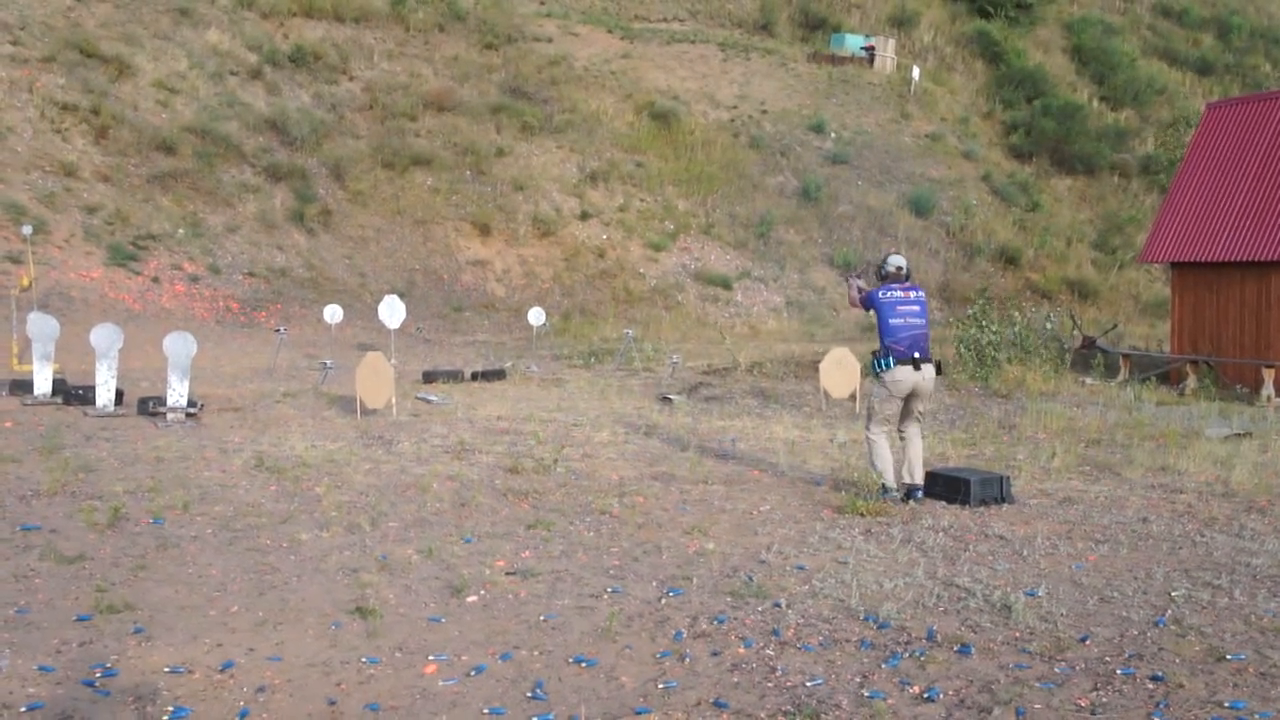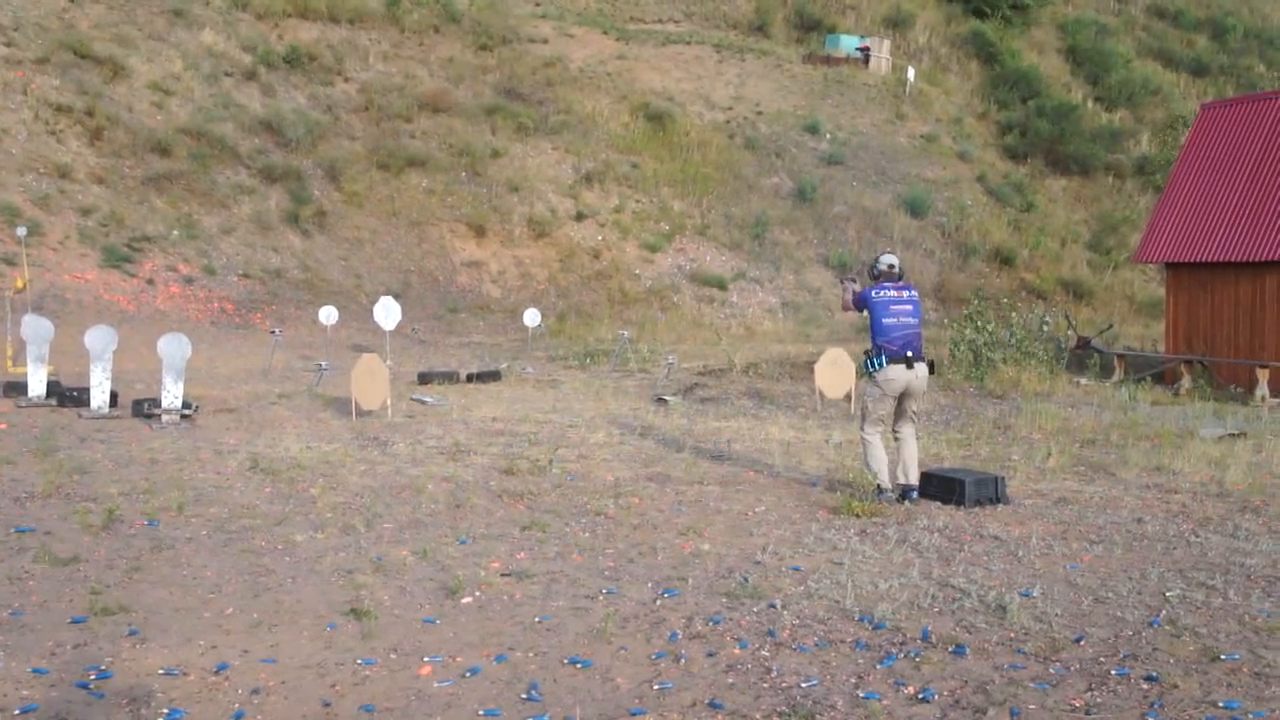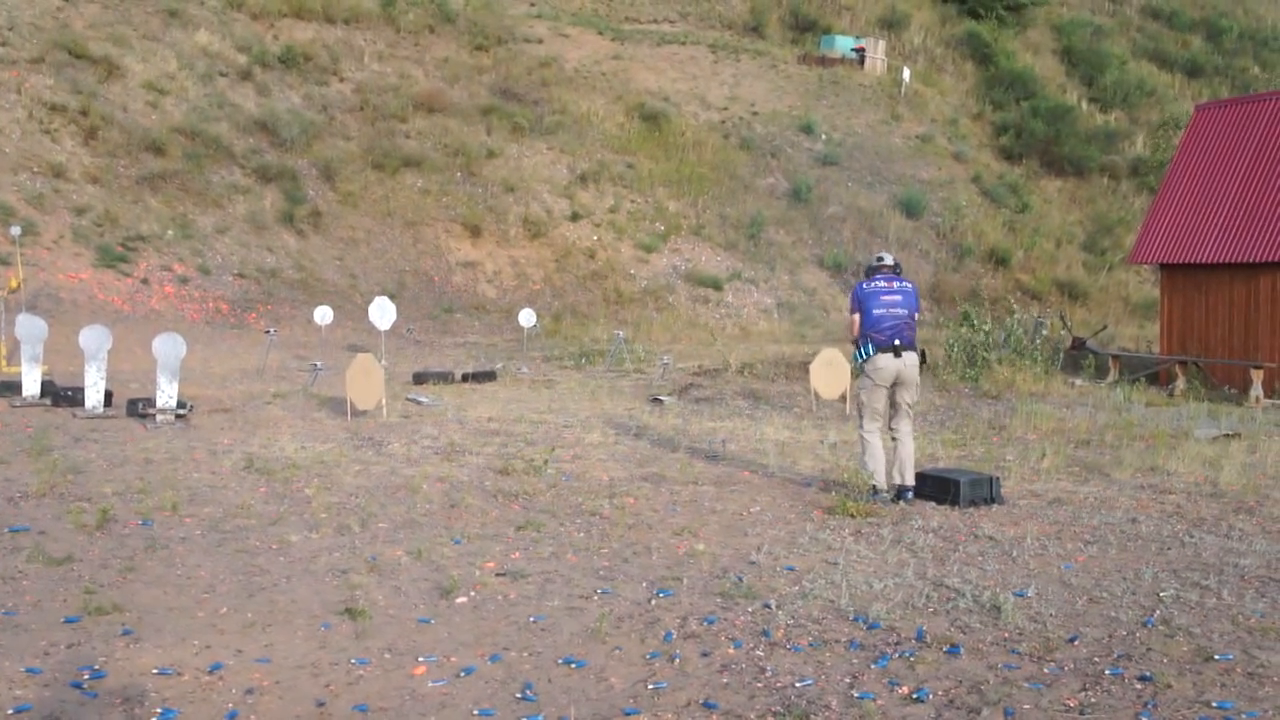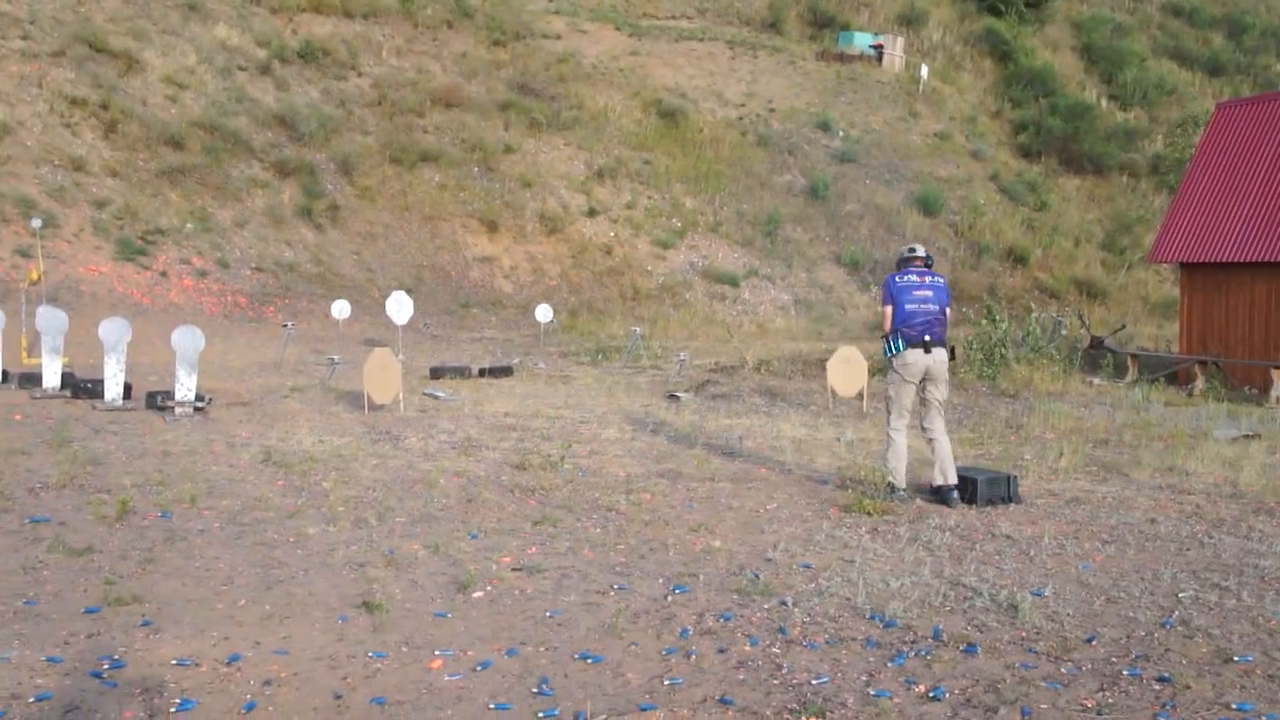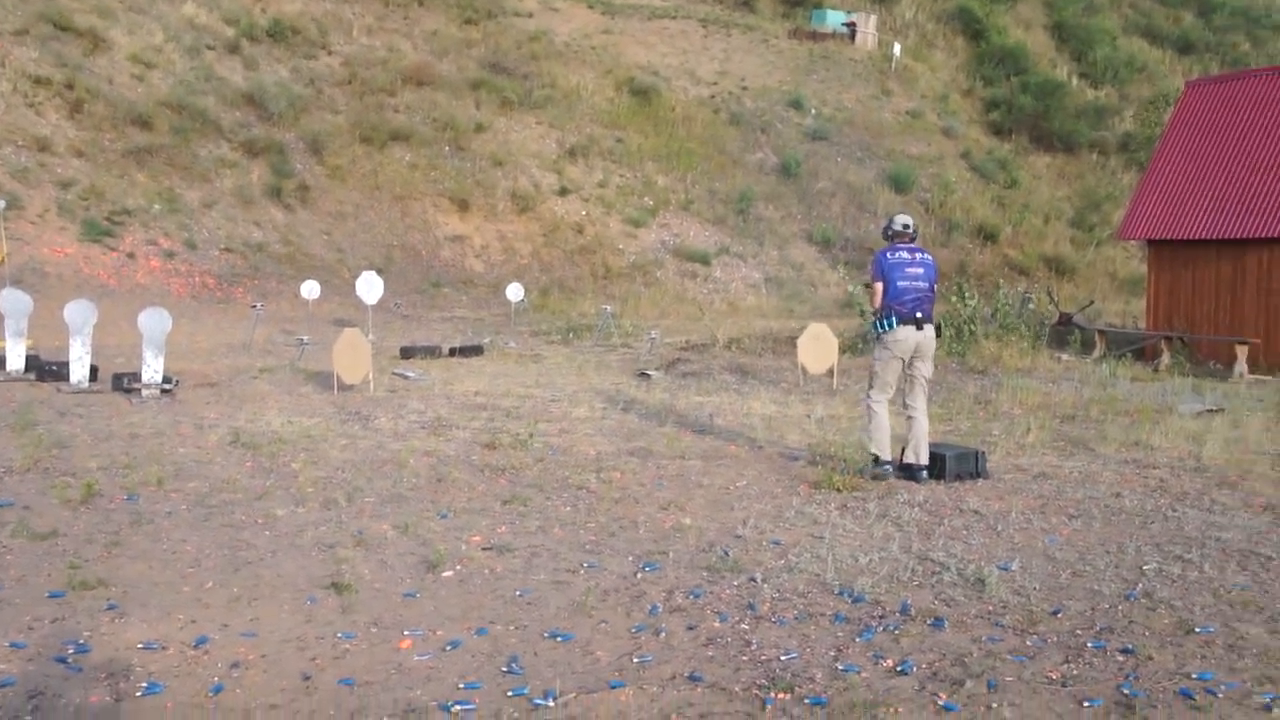
dt=0.4s
person 1, frame 1
left shoulder: (878, 295)
right shoulder: (920, 293)
left elbow: (855, 301)
left wrist: (853, 286)
left hip: (895, 372)
right hip: (925, 371)
left knee: (877, 431)
right knee: (912, 430)
left ankle: (889, 487)
right ankle: (914, 486)
person 1, frame 2
left shoulder: (870, 295)
right shoulder: (913, 293)
left elbow: (848, 306)
left wrist: (847, 290)
left hip: (888, 371)
right hip: (918, 370)
left knee: (871, 431)
right knee: (906, 430)
left ankle: (885, 487)
right ankle: (910, 486)
person 1, frame 3
left shoulder: (861, 289)
right shoulder: (910, 287)
left elbow: (854, 333)
right elbow: (912, 323)
left hip: (877, 360)
right hip: (909, 359)
left knee: (871, 428)
right knee: (903, 427)
left ankle: (880, 488)
right ankle: (906, 487)
person 1, frame 4
left shoulder: (892, 281)
right shoulder: (941, 282)
left elbow: (887, 326)
right elbow: (945, 322)
left hip: (907, 356)
right hip: (938, 355)
left knee: (897, 424)
right knee: (936, 424)
left ankle: (898, 487)
right ankle: (947, 486)
person 1, frame 5
left shoulder: (882, 257)
right shoulder: (929, 259)
left elbow: (876, 302)
right elbow: (932, 296)
left hip: (895, 332)
right hip: (925, 332)
left knee: (878, 398)
right knee: (917, 402)
left ankle: (883, 460)
right ankle: (917, 464)
